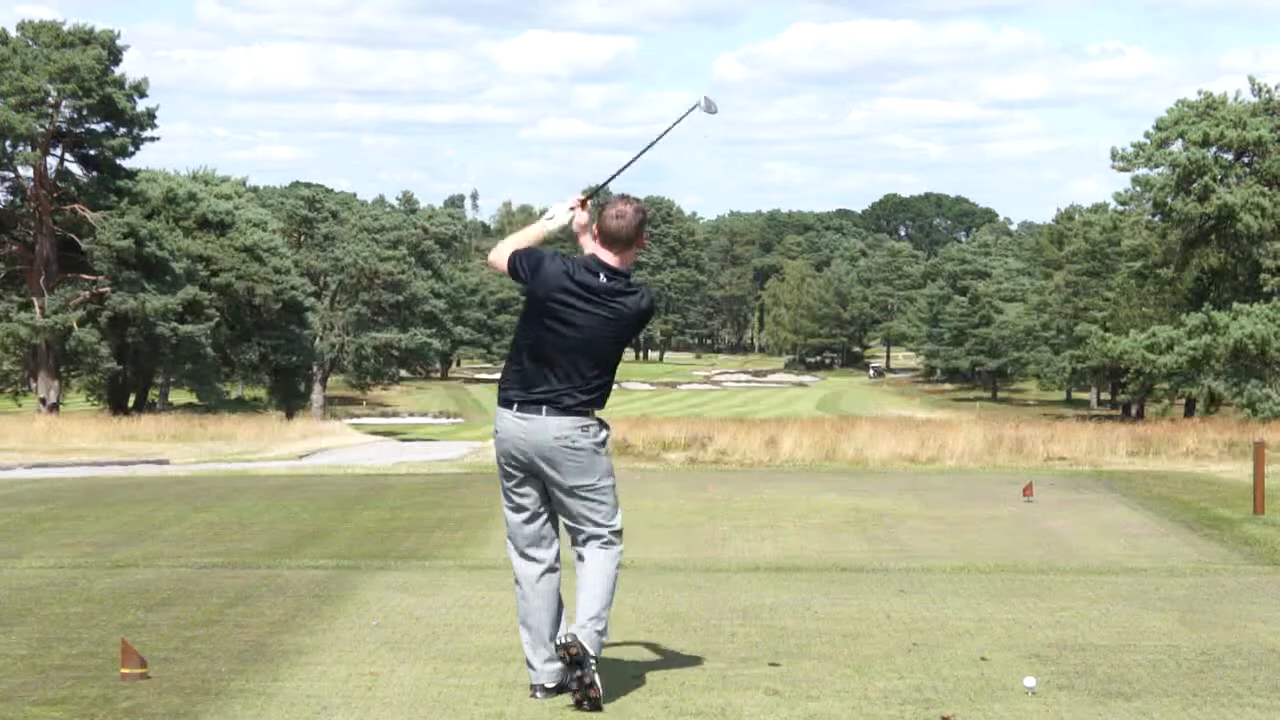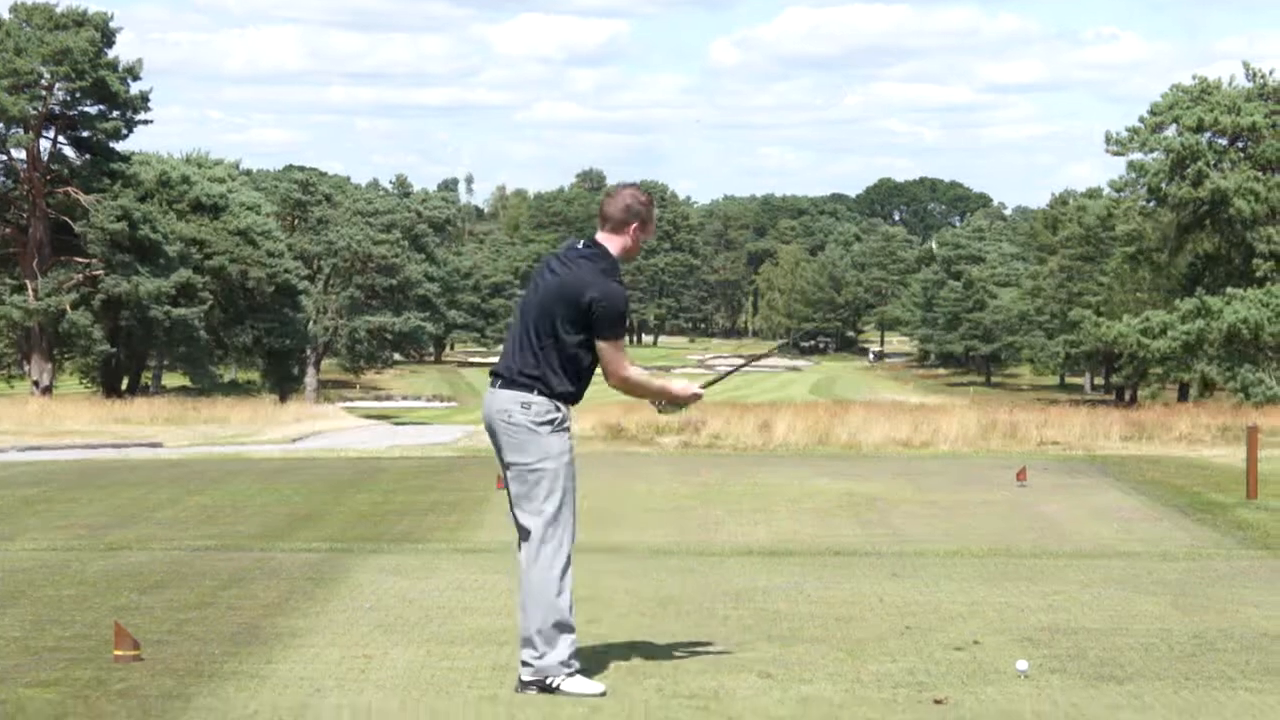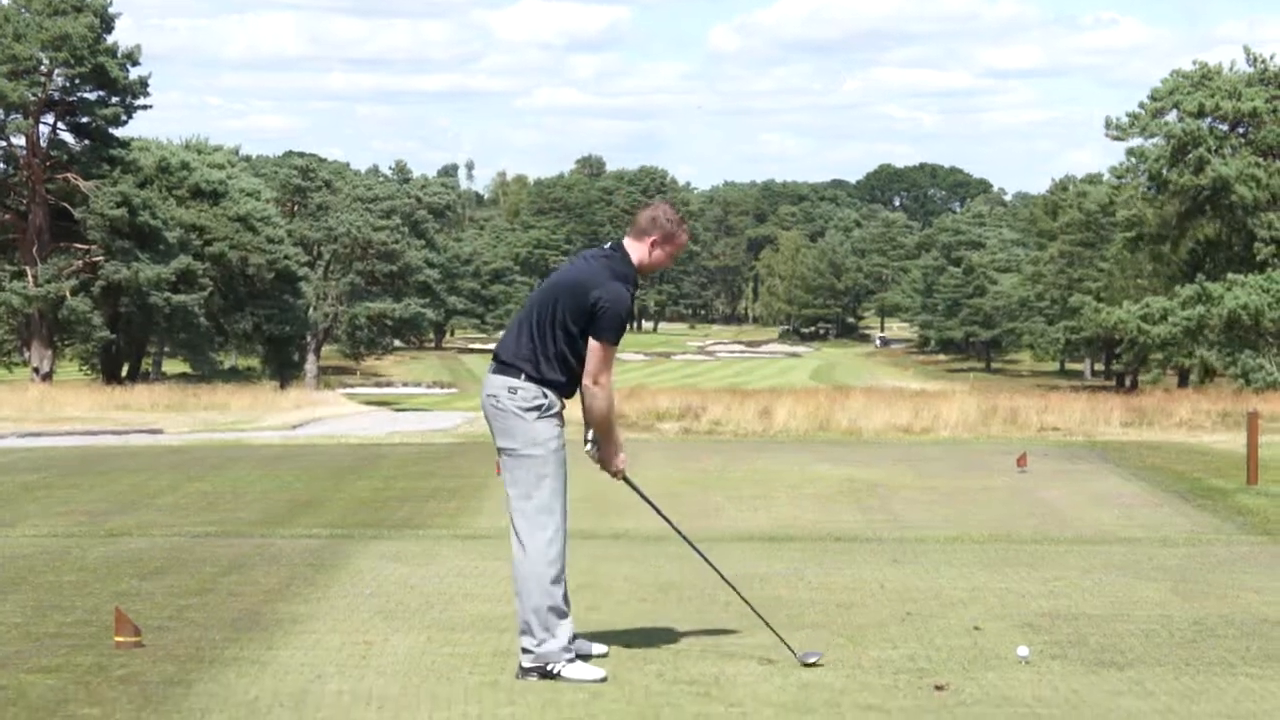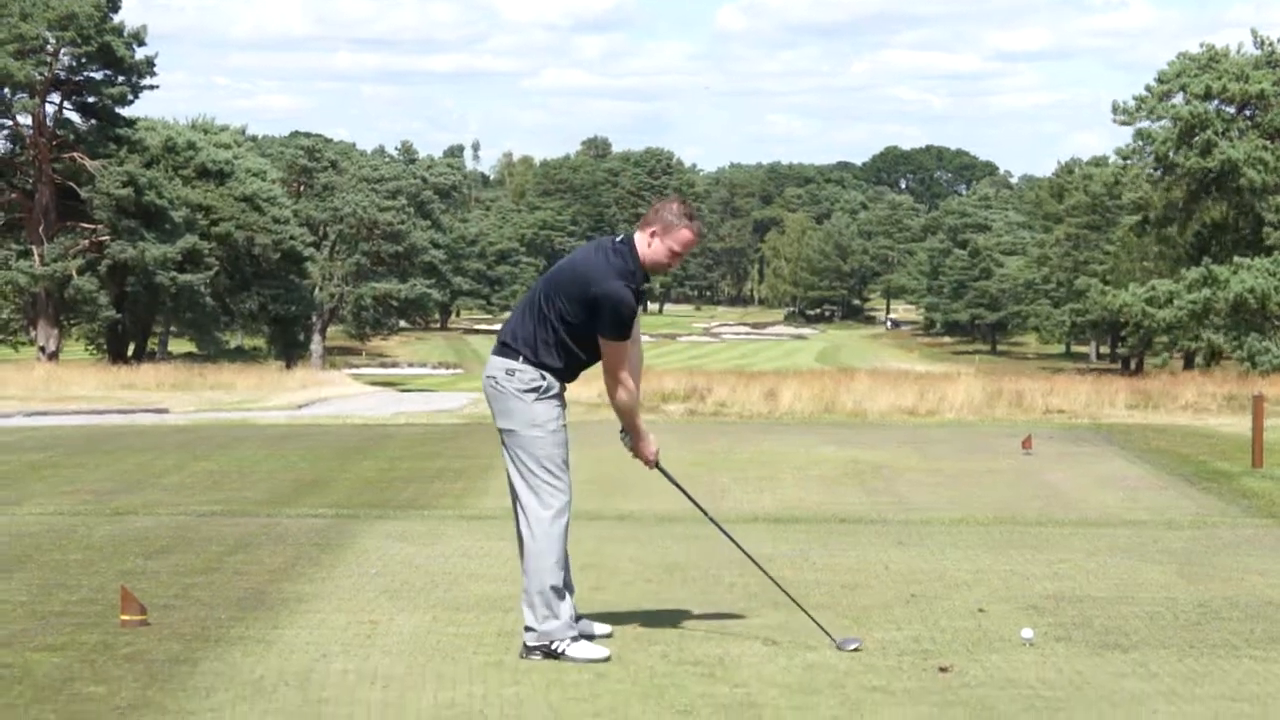
dt=0.4s
person 1, frame 1
left shoulder: (551, 271)
right shoulder: (639, 303)
left elbow: (499, 254)
left wrist: (556, 221)
right wrist: (583, 236)
left hip: (514, 423)
right hip: (572, 431)
left knee: (531, 553)
right knee: (600, 541)
left ankle: (545, 671)
right ankle: (583, 637)
person 1, frame 2
left shoulder: (566, 259)
right shoulder: (605, 288)
right elbow: (618, 376)
left wrist: (655, 389)
right wrist: (671, 390)
left hip: (505, 400)
right hip: (534, 410)
left knee: (537, 534)
right knee: (550, 536)
left ankle: (540, 648)
right ankle: (545, 666)
person 1, frame 3
left shoulder: (598, 263)
right shoulder: (614, 291)
right elbow: (595, 382)
left wrist: (598, 435)
right wrist: (609, 445)
left hip: (520, 391)
right hip: (525, 397)
left knee: (545, 521)
right knee: (540, 524)
left ankle: (554, 633)
right ankle: (542, 653)
person 1, frame 4
left shoulder: (620, 258)
right shoulder: (613, 285)
left elbow: (631, 348)
right elbow: (616, 377)
left wrist: (635, 421)
right wrist: (639, 434)
left hip: (532, 377)
right hip: (524, 379)
left knee: (545, 501)
right knee: (546, 503)
left ankle: (557, 612)
right ankle: (546, 633)
